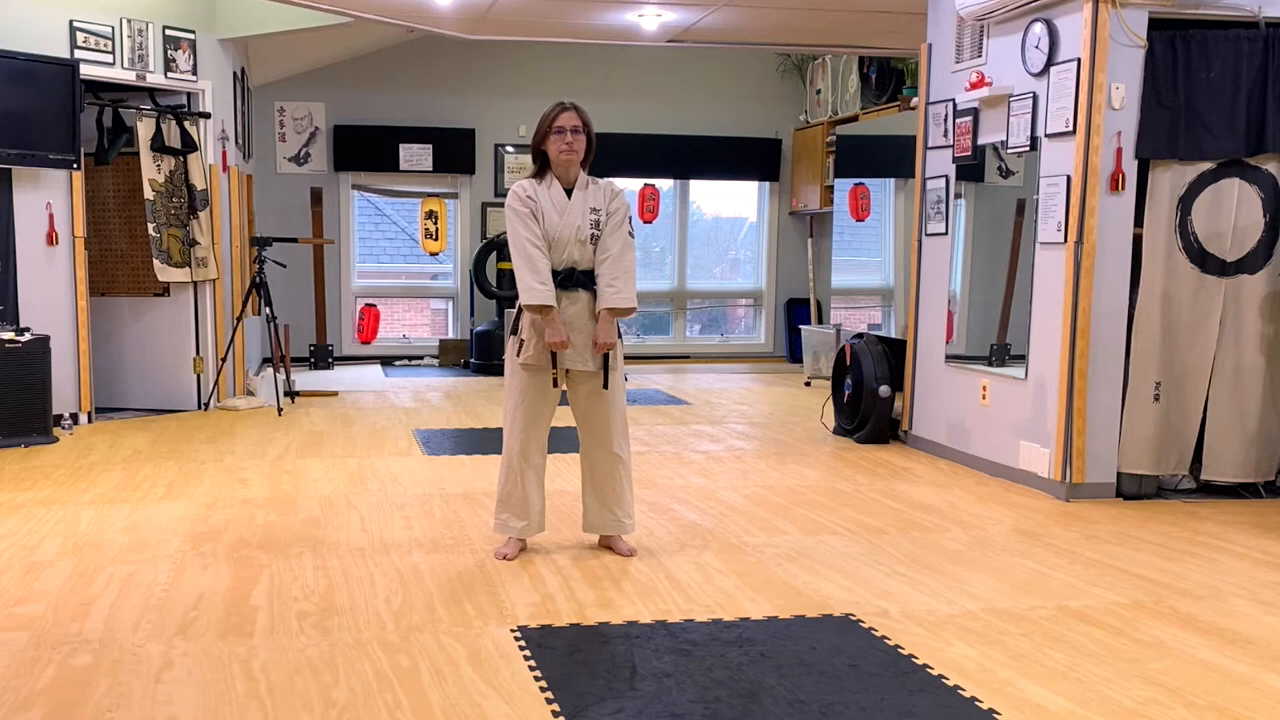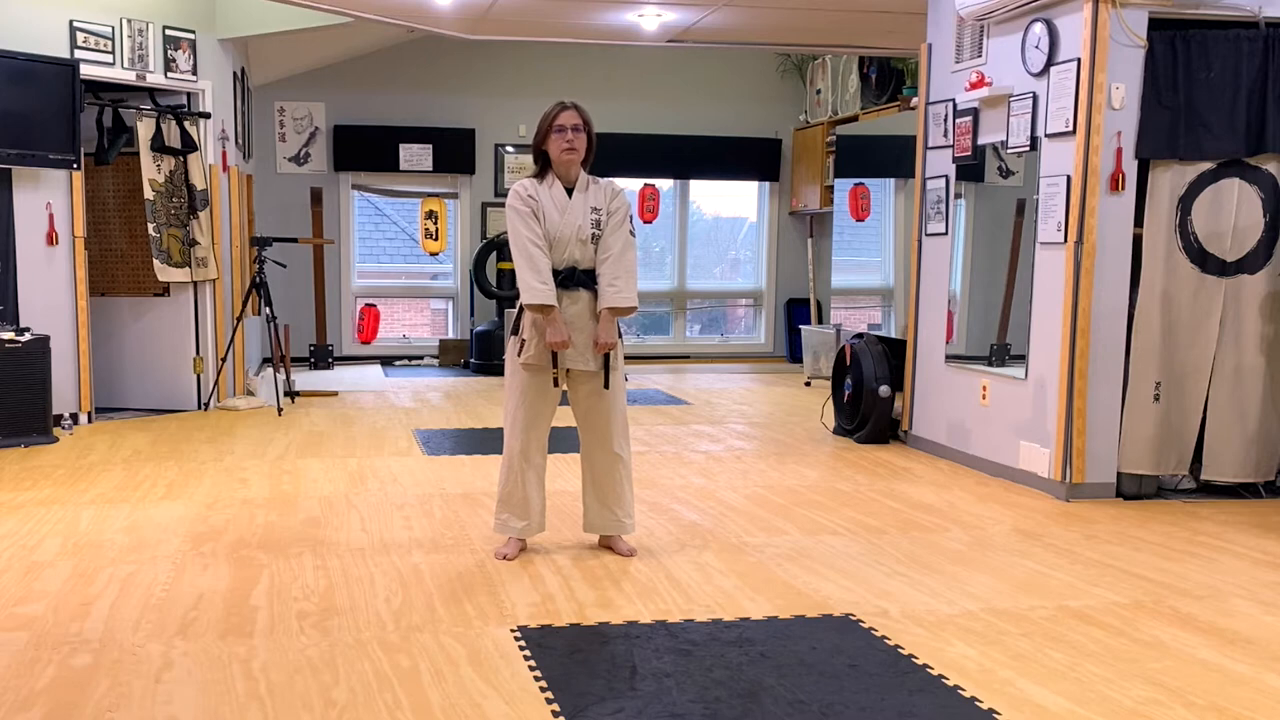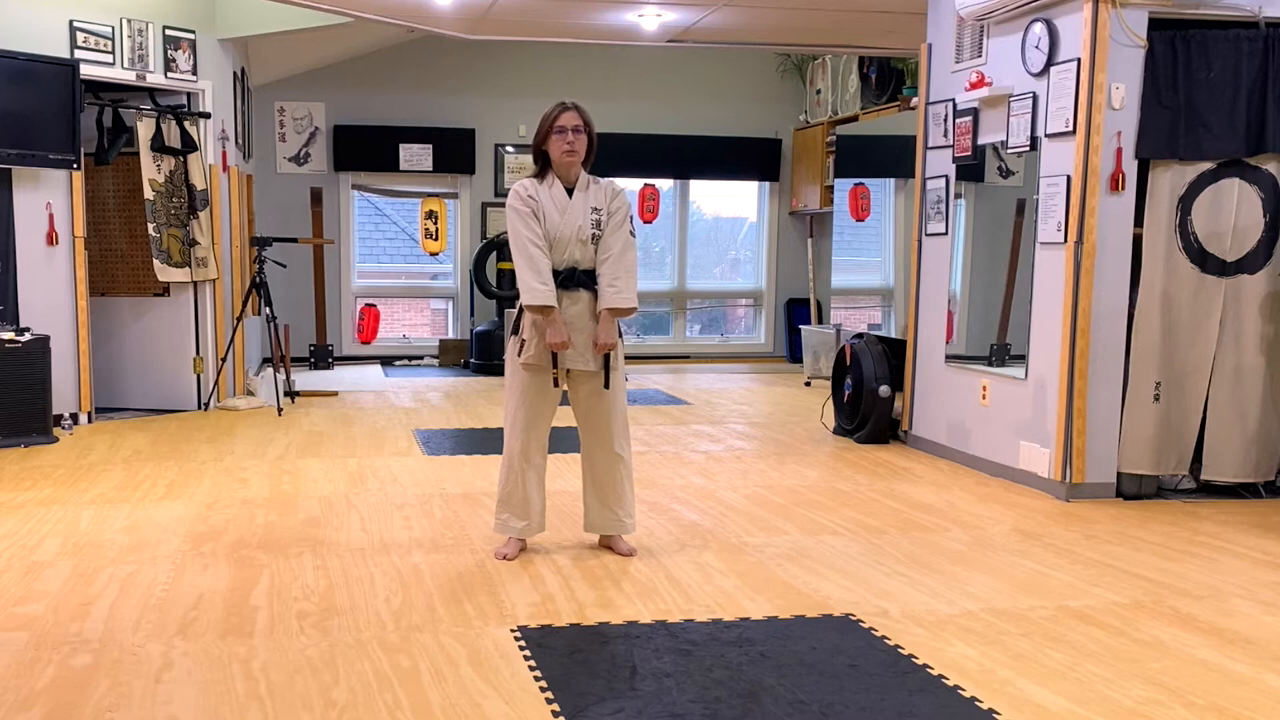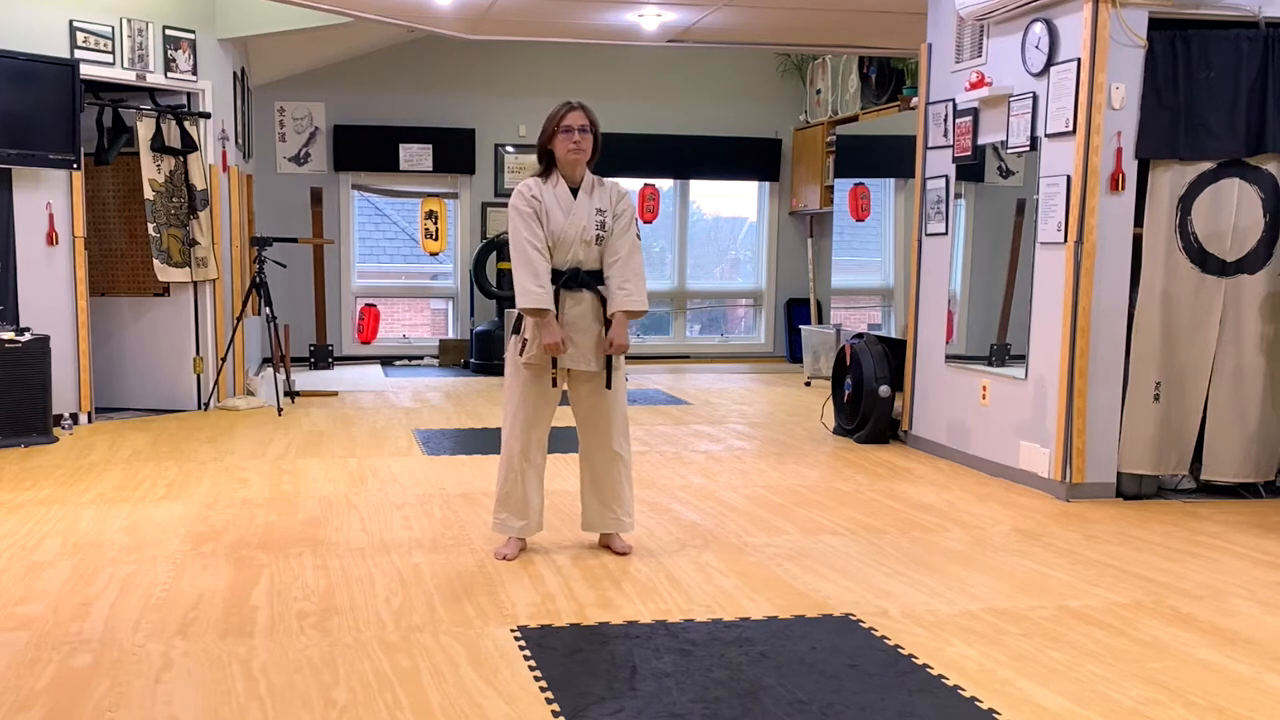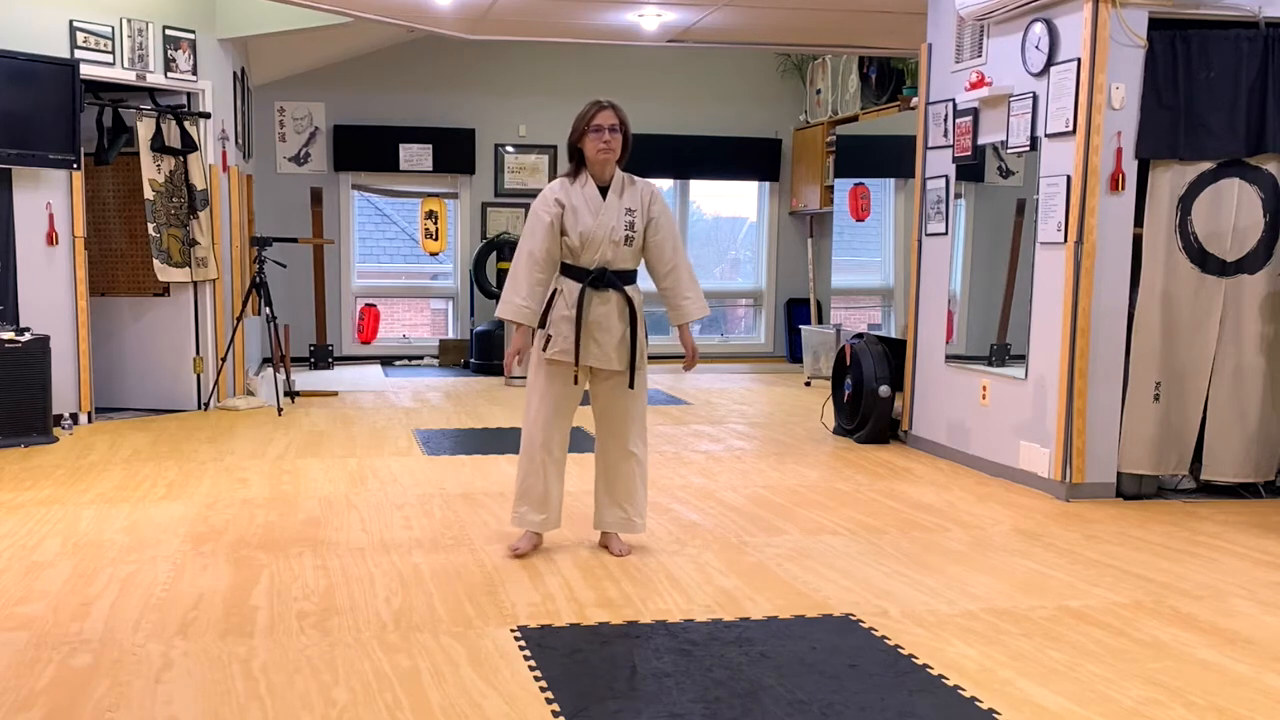
dt=0.4s
person 1, frame 1
left shoulder: (610, 197)
right shoulder: (524, 195)
left elbow: (615, 261)
right elbow: (531, 261)
left wrist: (607, 321)
right wrist: (551, 321)
left hip: (595, 319)
right hip: (538, 319)
left knee: (606, 431)
right knee: (524, 431)
left ankle: (609, 526)
right ankle: (518, 529)
person 1, frame 2
left shoulder: (610, 196)
right shoulder: (525, 194)
left elbow: (616, 261)
right elbow: (532, 261)
left wrist: (607, 321)
right wrist: (552, 321)
left hip: (595, 318)
right hip: (539, 319)
left knee: (606, 430)
right knee: (525, 431)
left ankle: (609, 527)
right ankle: (518, 529)
person 1, frame 3
left shoulder: (611, 196)
right shoulder: (525, 194)
left elbow: (617, 261)
right elbow: (532, 261)
left wrist: (607, 322)
right wrist: (552, 322)
left hip: (595, 319)
right hip: (539, 320)
left knee: (607, 431)
right knee: (525, 431)
left ankle: (609, 527)
right ankle: (518, 529)
person 1, frame 4
left shoulder: (614, 196)
right shoulder: (529, 194)
left elbow: (624, 261)
right elbow: (530, 261)
left wrist: (620, 322)
right wrist: (548, 324)
left hip: (597, 319)
right hip: (541, 320)
left knee: (606, 431)
right knee: (523, 431)
left ankle: (607, 525)
right ankle: (517, 529)
person 1, frame 5
left shoulder: (646, 196)
right shoulder: (557, 195)
left elbow: (670, 262)
right elbow: (533, 261)
left wrist: (684, 328)
right wrist: (521, 330)
left hip: (621, 320)
right hip: (566, 317)
left knee: (623, 432)
right knee: (545, 427)
left ankle: (612, 526)
right ankle: (535, 525)
